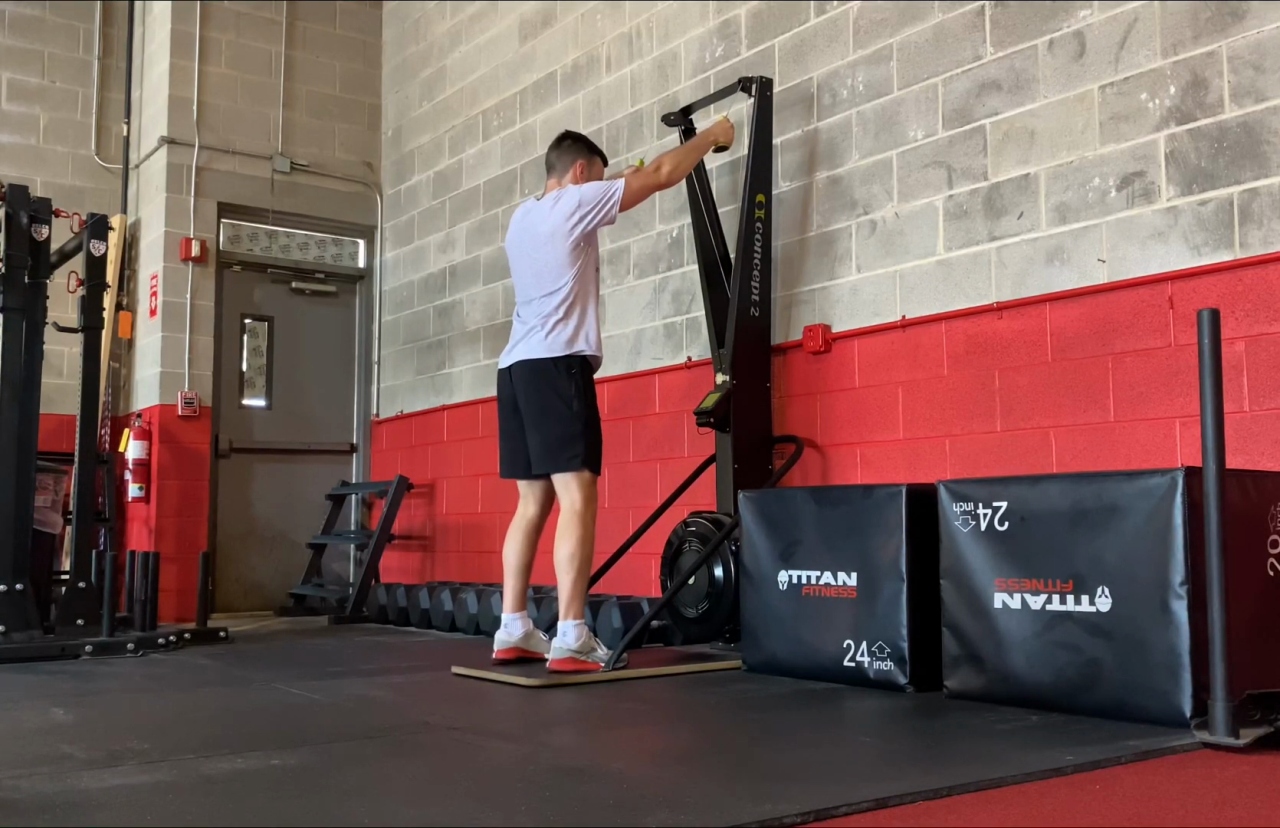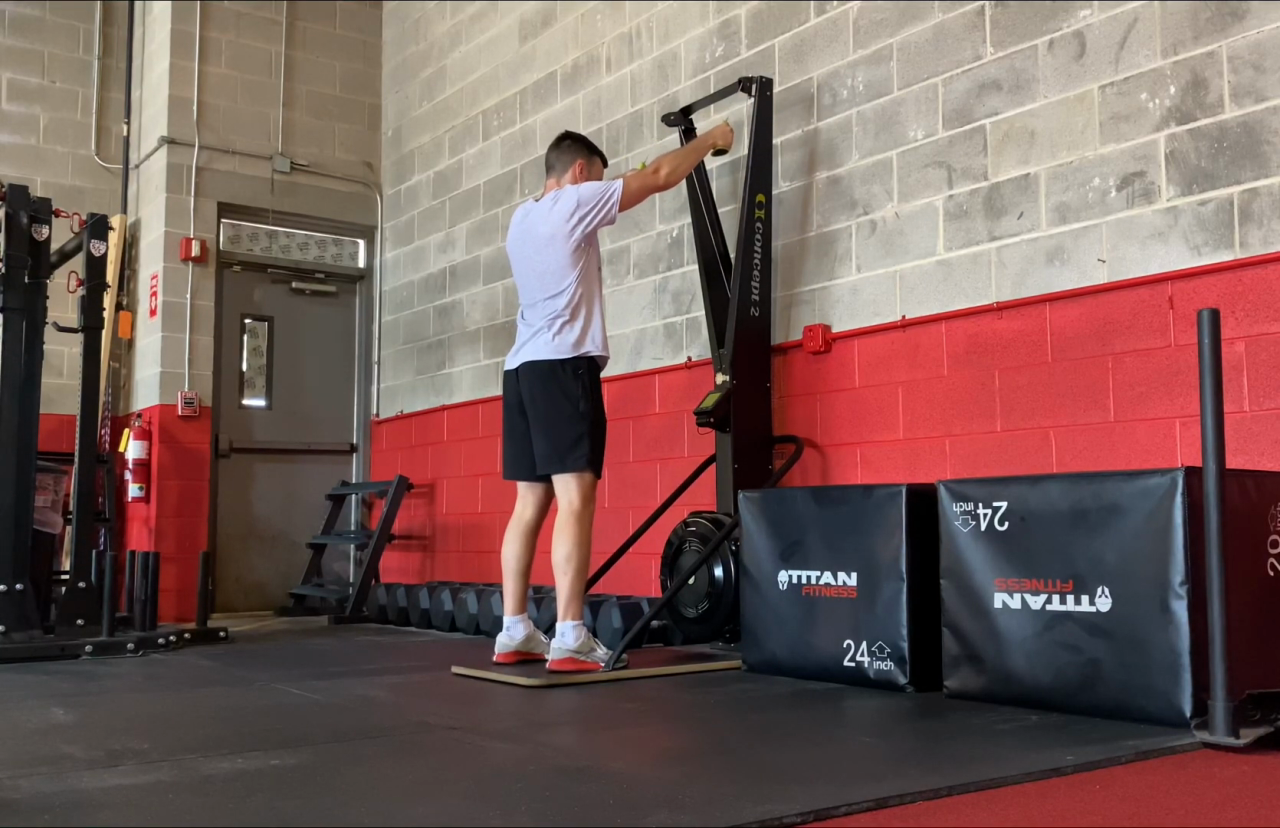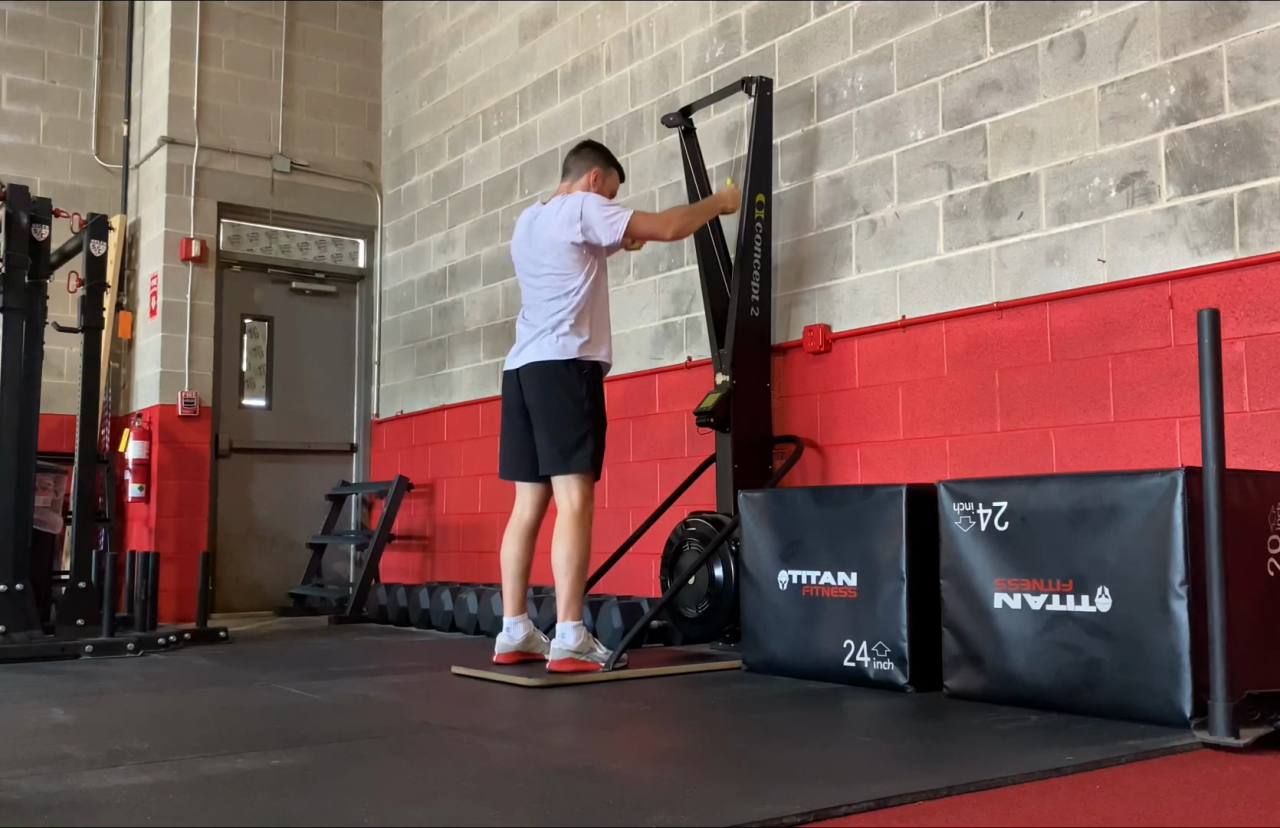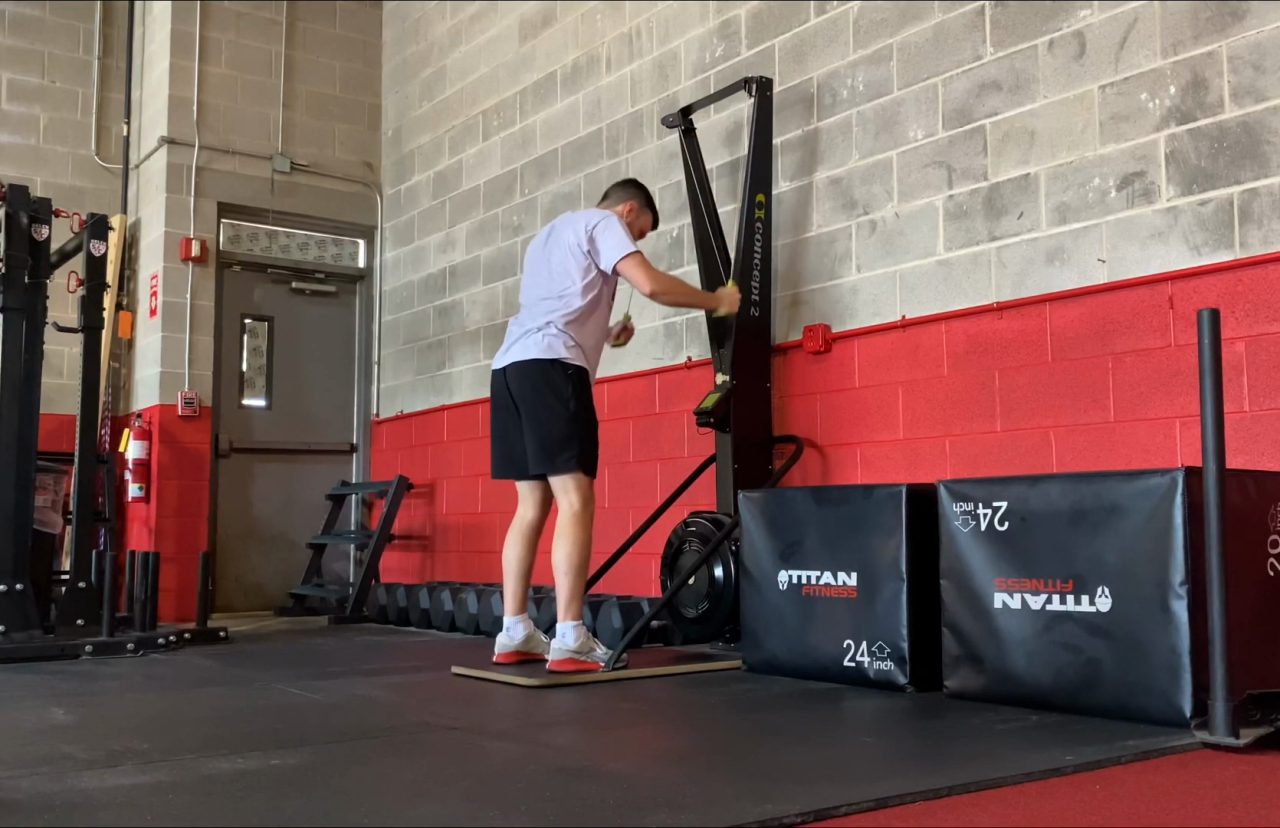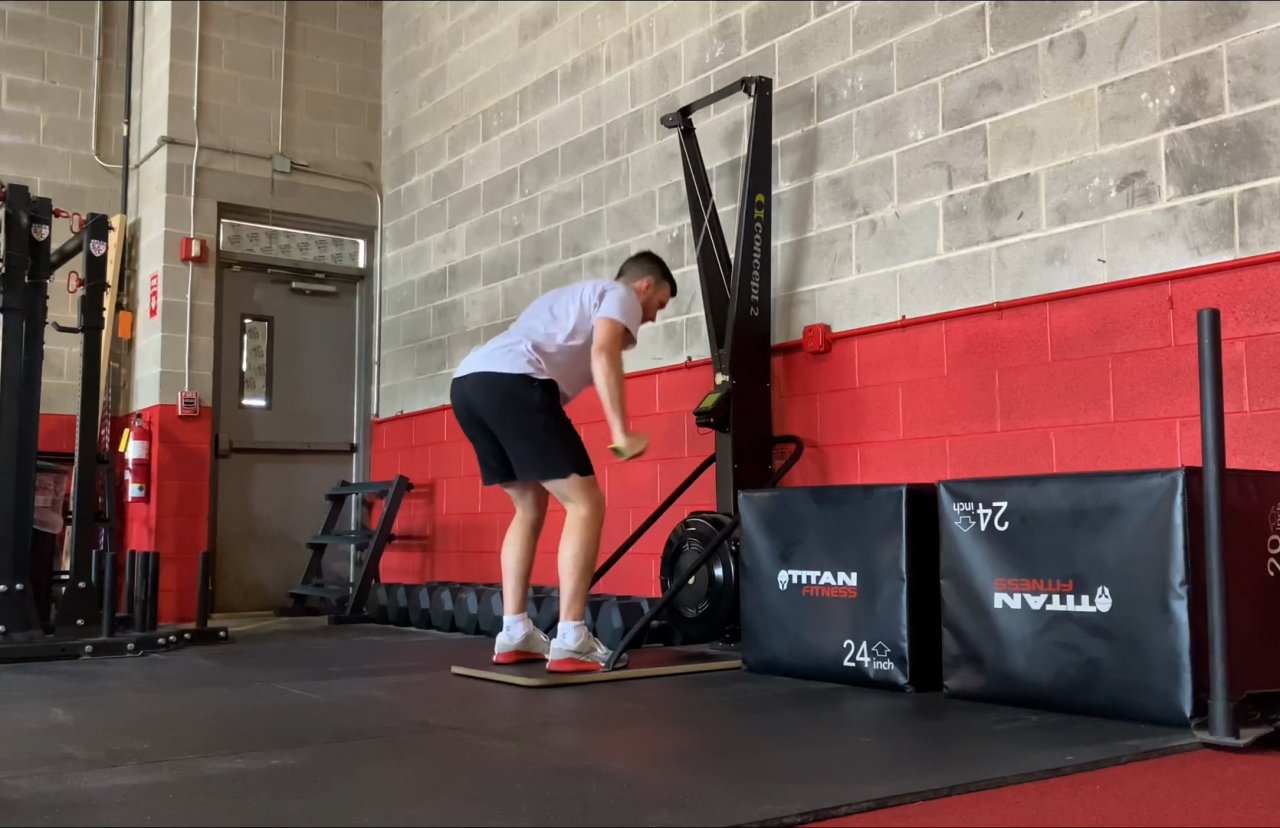
dt=0.5s
person 1, frame 1
left shoulder: (524, 216)
right shoulder: (573, 203)
right elbow: (663, 175)
left wrist: (618, 181)
right wrist: (712, 135)
left hip: (517, 368)
right hip: (556, 365)
left knee: (532, 502)
right knee: (576, 499)
left ankle: (514, 629)
right ankle: (571, 638)
person 1, frame 2
left shoulder: (523, 217)
right shoulder: (574, 202)
right elbow: (661, 176)
left wrist: (616, 183)
right wrist: (711, 139)
left hip: (523, 368)
right hip: (563, 364)
left knee: (530, 502)
right knee: (574, 499)
left ankle: (514, 632)
right ankle: (569, 639)
person 1, frame 3
left shoulder: (529, 220)
right shoulder: (581, 208)
right elbow: (667, 228)
left wrist: (615, 245)
right wrist: (718, 202)
left hip: (522, 367)
right hip: (563, 364)
left knee: (529, 504)
right knee: (574, 500)
left ankle: (515, 632)
right ankle: (570, 640)
person 1, frame 4
left shoulder: (553, 231)
right shoulder: (600, 221)
right elbow: (650, 284)
left wrist: (603, 332)
right wrist: (714, 301)
left hip: (509, 366)
right hip: (550, 365)
left knee: (532, 504)
right knee: (575, 499)
left ankle: (515, 633)
right ankle: (569, 641)
person 1, frame 5
left shoulder: (583, 295)
right shoulder: (623, 295)
right elbow: (604, 352)
right wrist: (621, 430)
left hip: (468, 381)
right hip: (510, 382)
left knee: (531, 505)
right knee: (585, 503)
left ankle: (515, 633)
right ankle: (571, 641)
